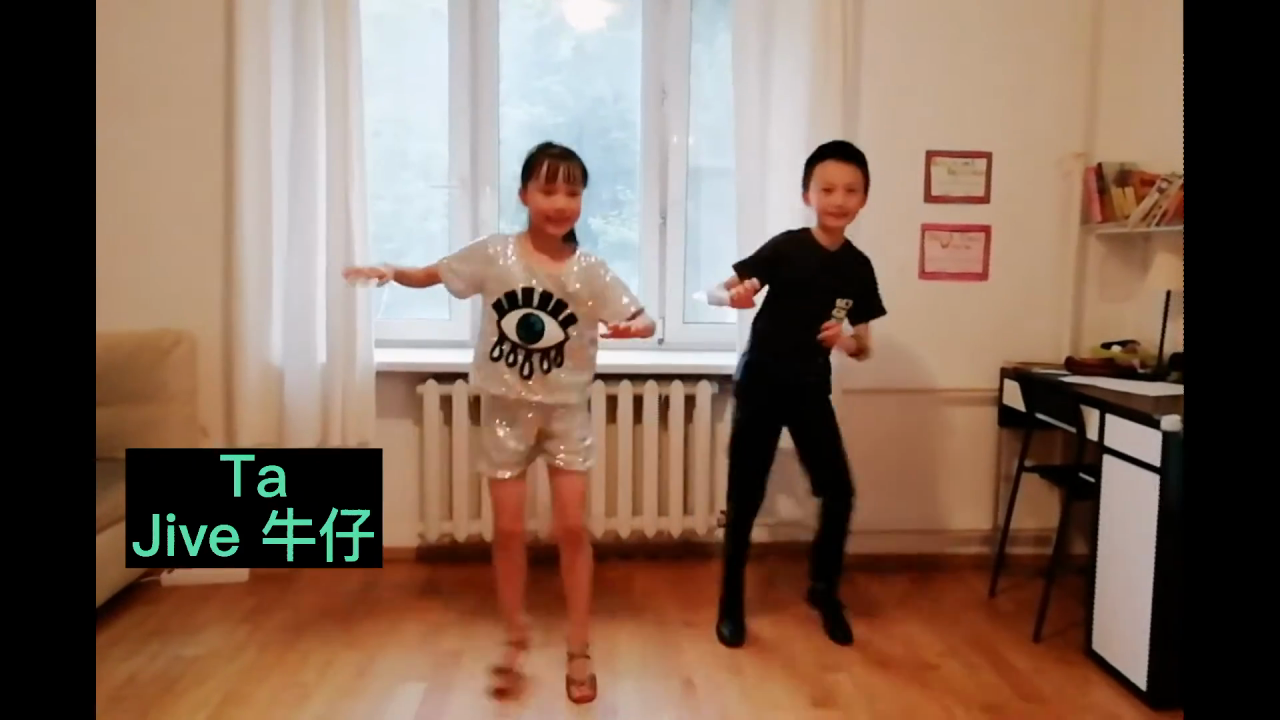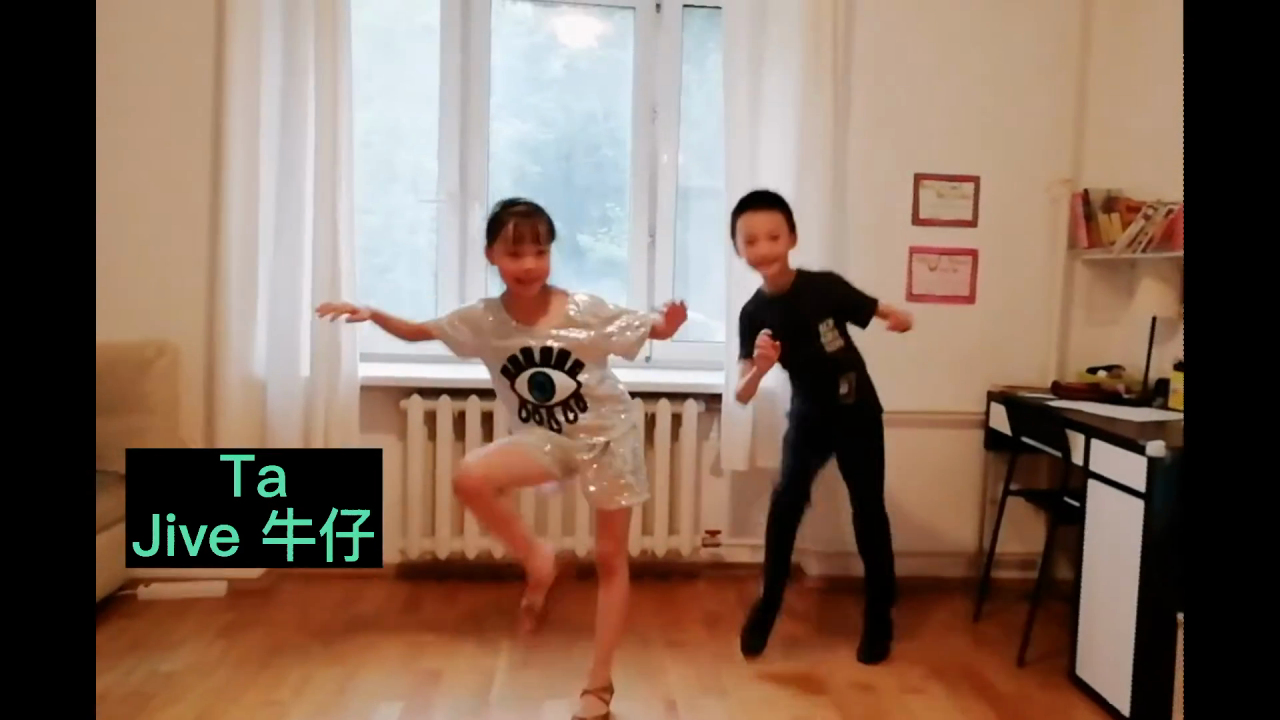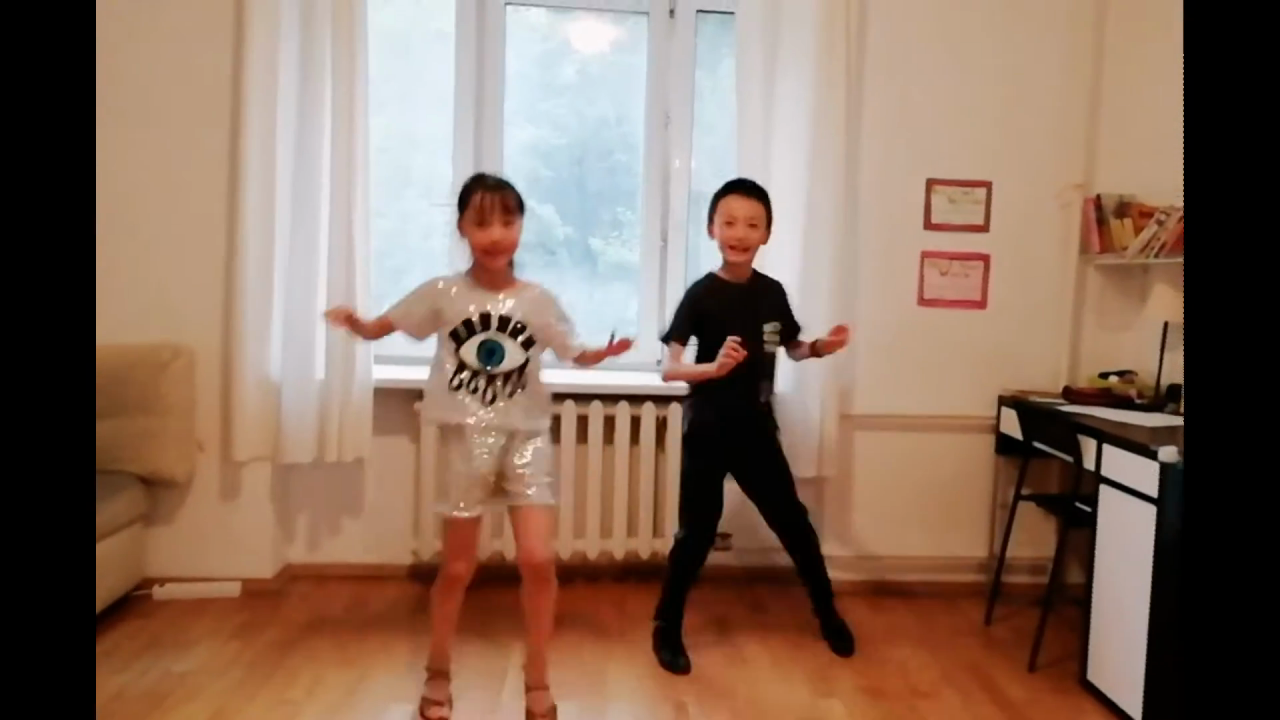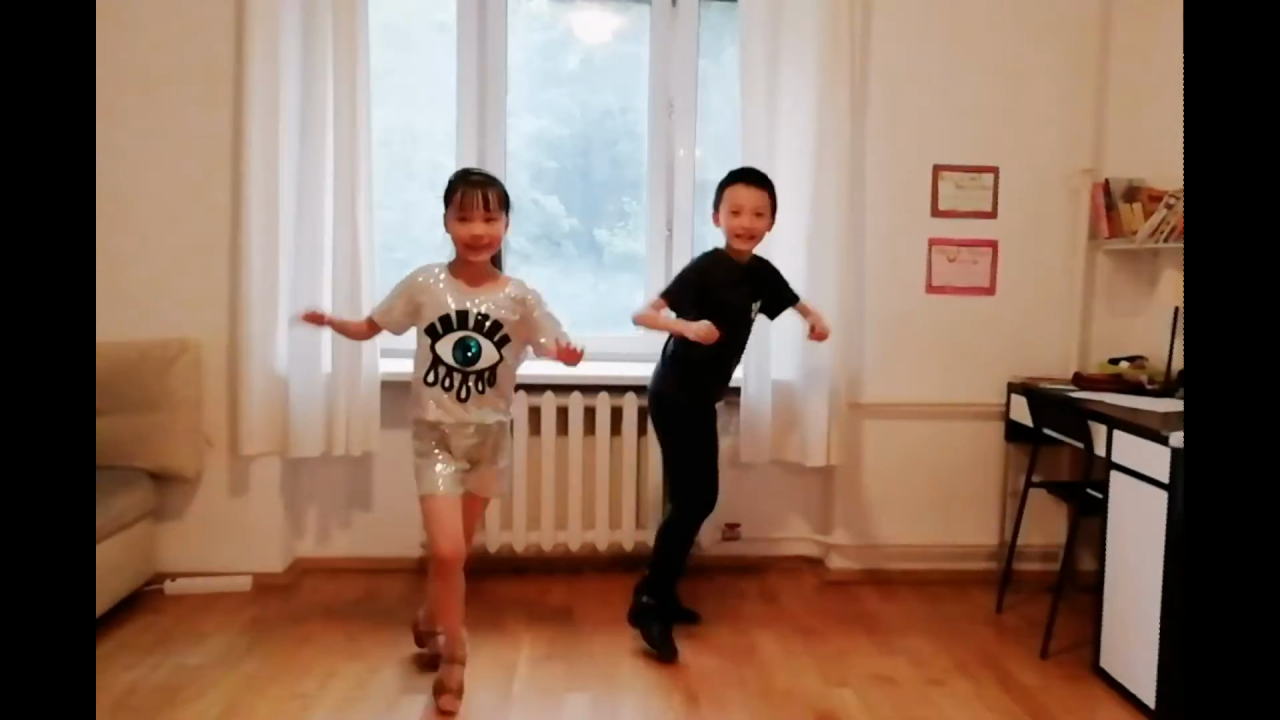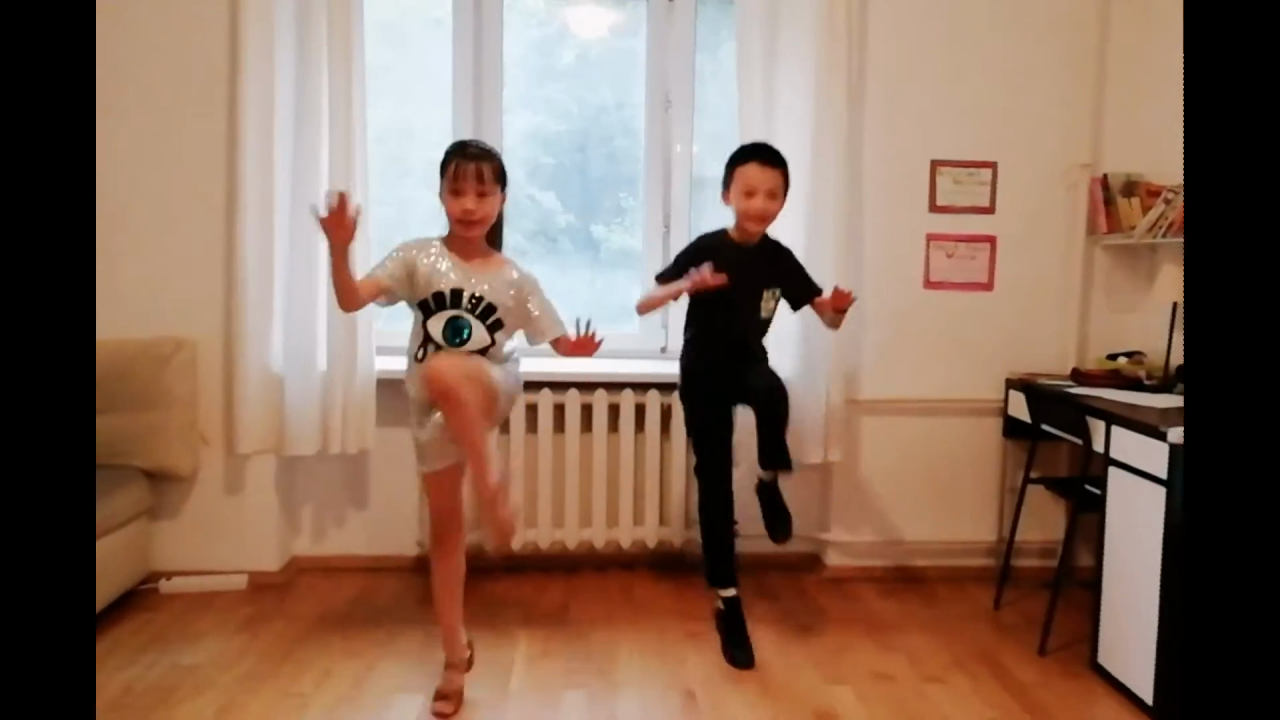
dt=0.5s
person 1, frame 1
left shoulder: (592, 272)
right shoulder: (494, 254)
left elbow: (644, 322)
right elbow: (430, 275)
left wrist: (630, 328)
right wrist: (388, 270)
left hip: (565, 409)
right hip: (505, 407)
left knee: (572, 528)
right knee: (510, 531)
left ankle: (579, 650)
right ankle: (514, 641)
person 1, frame 2
left shoulder: (588, 312)
right shoulder: (481, 320)
left elbow: (650, 327)
right elbow: (414, 331)
left wrist: (670, 322)
right wrist: (371, 314)
left hip: (608, 439)
right hip: (543, 439)
left knee: (610, 561)
right knee: (470, 480)
right ankle: (537, 561)
person 1, frame 3
left shoulder: (538, 300)
right shoulder: (443, 293)
left elbow: (576, 354)
right elbow: (375, 328)
left wrist: (605, 352)
right wrist: (352, 319)
left hip: (525, 437)
right hip: (466, 438)
left knee: (538, 560)
right knee: (456, 567)
right ankle: (438, 671)
person 1, frame 4
left shoulder: (520, 297)
right shoulder: (423, 285)
left elbow: (560, 349)
right elbow: (367, 328)
left wrist: (570, 354)
right wrist: (331, 323)
left hip: (491, 431)
right hip: (437, 431)
left knee: (459, 547)
right knee: (449, 551)
left ankle: (428, 624)
right ankle: (452, 656)
person 1, frame 5
left shoulder: (514, 279)
right shoulder: (416, 256)
left elbow: (557, 340)
right elbow: (351, 300)
left wrist: (577, 348)
right wrist: (337, 247)
left hip: (490, 387)
right hip: (431, 403)
left knee: (446, 373)
right knee: (445, 530)
left ankle: (491, 491)
right ankle: (456, 655)
person 2, frame 1
left shoulder: (859, 269)
right shoulder: (785, 249)
left elbow: (864, 346)
right elbow: (716, 292)
left wrist: (851, 339)
right wrist: (735, 295)
left hip: (811, 389)
right hip: (760, 383)
left knee: (838, 488)
right knee: (746, 492)
left ankle: (825, 589)
right ankle: (732, 597)
person 2, frame 2
left shoulder: (826, 287)
right shoulder: (754, 315)
left elbow: (890, 316)
right elbow: (742, 393)
left wrist: (899, 319)
right wrist: (759, 367)
left hip: (859, 415)
right hip: (810, 416)
left knee: (870, 518)
right knee: (786, 500)
left ankle: (879, 617)
right ankle: (769, 599)
person 2, frame 3
left shoulder: (771, 292)
right shoulder: (700, 296)
left elbow: (793, 349)
right elbow: (669, 369)
left wrist: (822, 346)
right wrist: (713, 368)
left hip: (757, 429)
right hip: (707, 432)
left knee: (793, 521)
right knee: (697, 532)
left ankle: (826, 609)
right ankle: (666, 629)
person 2, frame 4
left shoulder: (765, 275)
right shoulder: (706, 268)
left elbow: (801, 305)
right elbow: (643, 313)
left wrist: (817, 323)
right wrist: (686, 327)
left hip: (704, 397)
right hip: (674, 393)
left knee: (693, 497)
right knee: (697, 495)
left ankle: (656, 593)
right ankle: (649, 603)
person 2, frame 5
left shoulder: (781, 260)
right shoulder: (705, 250)
left elbow: (826, 317)
right elbow: (644, 304)
left wrist: (838, 307)
right wrist: (686, 286)
left hip: (749, 368)
right hip: (703, 378)
left knee: (772, 392)
right knee: (714, 488)
left ankle: (769, 480)
right ankle: (728, 607)
